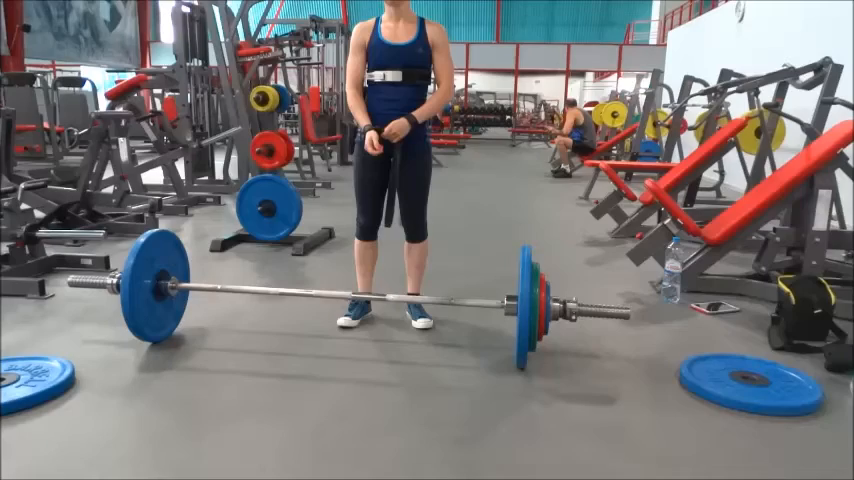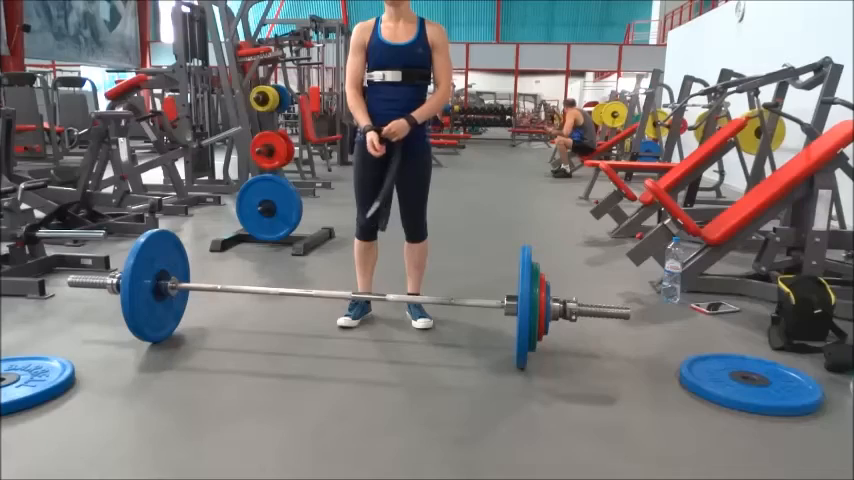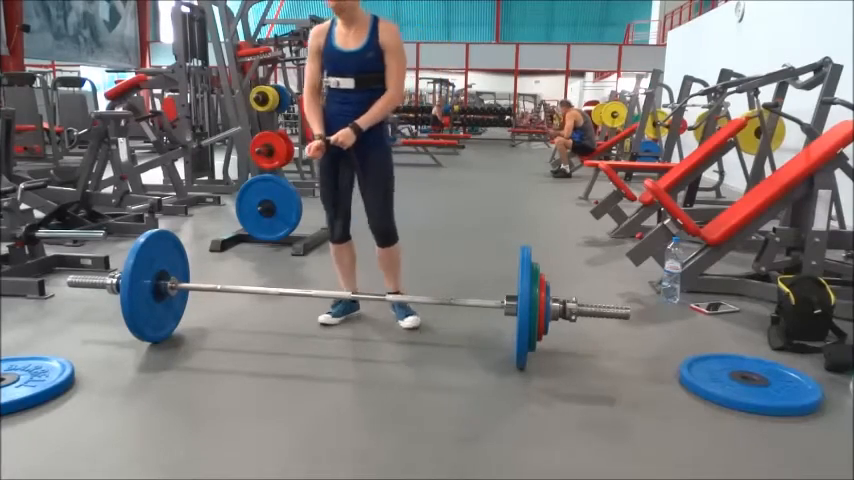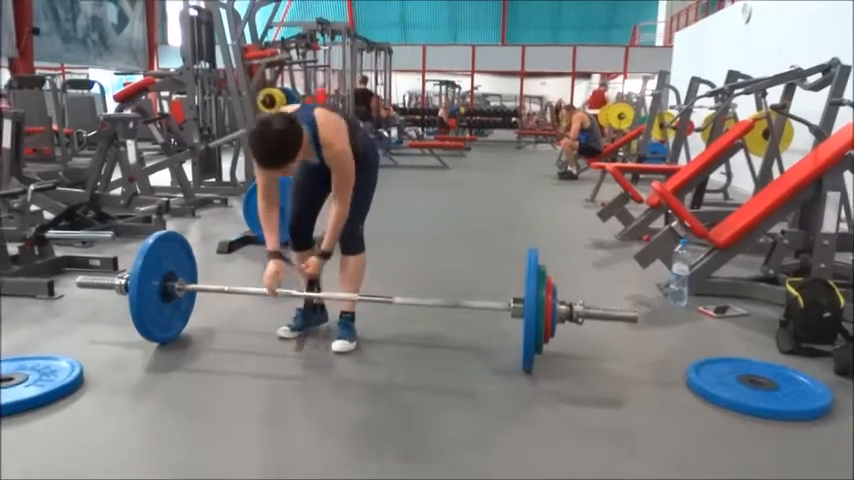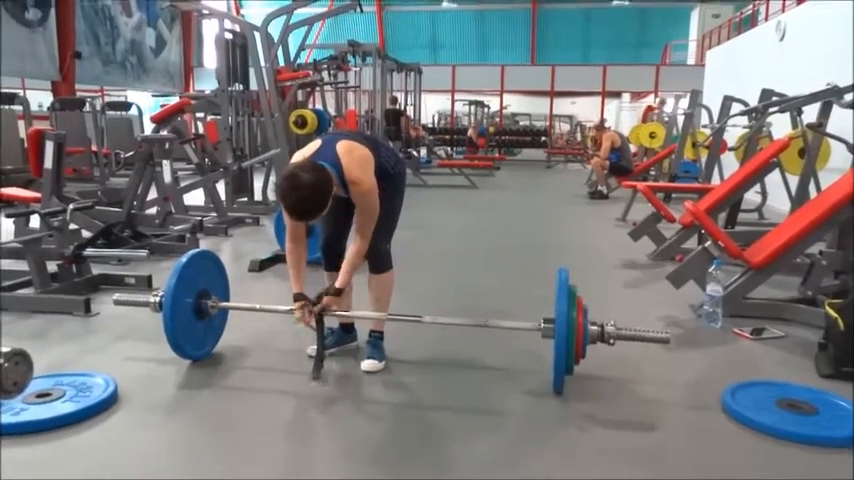
dt=1s
person 1, frame 1
left shoulder: (432, 32)
right shoulder: (364, 31)
left elbow: (445, 88)
right elbow: (353, 88)
left wrist: (410, 120)
right wrist: (367, 127)
left hip: (413, 141)
right hip: (371, 139)
left knee: (414, 222)
right knee: (366, 221)
left ankle: (413, 300)
right ankle: (362, 298)
person 1, frame 2
left shoulder: (432, 32)
right shoulder: (363, 31)
left elbow: (444, 89)
right elbow: (352, 88)
left wrist: (410, 121)
right wrist: (368, 128)
left hip: (413, 140)
right hip: (371, 138)
left knee: (414, 222)
right knee: (366, 220)
left ankle: (413, 300)
right ankle: (362, 298)
person 1, frame 3
left shoulder: (385, 32)
right shoulder: (319, 34)
left elbow: (395, 92)
right elbow: (311, 93)
left wrist: (356, 128)
right wrist: (318, 134)
left hip: (371, 140)
right hip: (332, 141)
left knee: (381, 223)
right knee: (336, 224)
left ankle: (395, 297)
right ankle: (349, 297)
person 1, frame 4
left shoulder: (333, 143)
right shoulder: (267, 141)
left elbow: (341, 203)
right elbow: (267, 202)
left wrist: (323, 254)
right wrist: (273, 256)
left hip: (358, 160)
right hip: (316, 163)
left knee: (349, 232)
right knee: (297, 229)
left ankle: (347, 318)
right ankle: (313, 308)
person 1, frame 5
left shoulder: (360, 181)
right shoulder: (294, 181)
left elbow: (362, 239)
right elbow: (295, 242)
left wrist: (337, 290)
right wrist: (298, 295)
left hip: (384, 174)
right hip: (338, 174)
left knee: (376, 249)
right knee: (330, 248)
left ankle: (376, 337)
right ankle: (345, 329)
